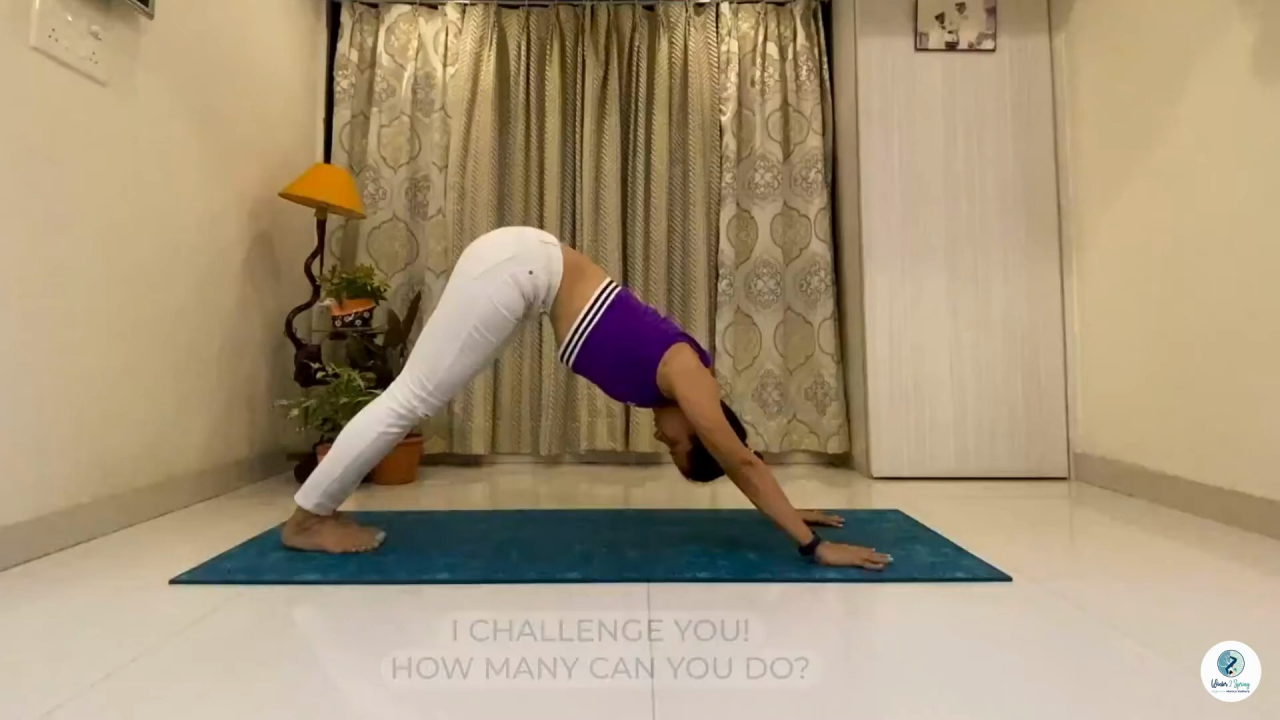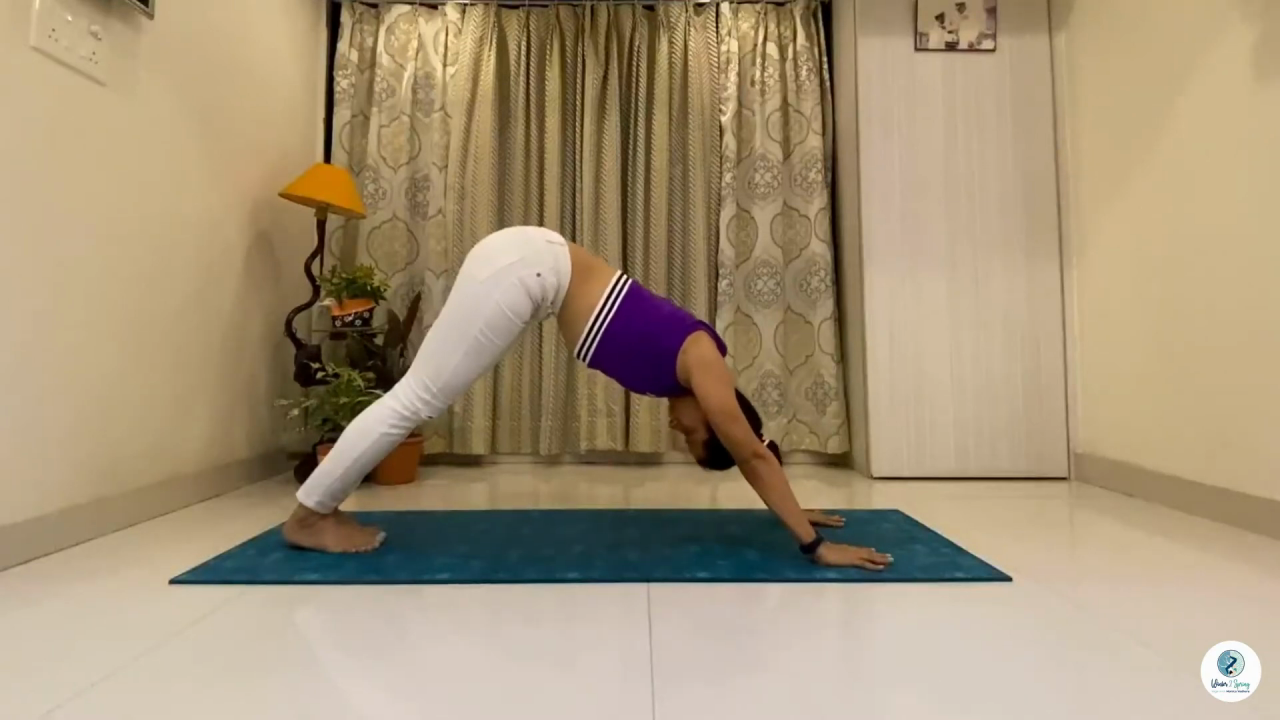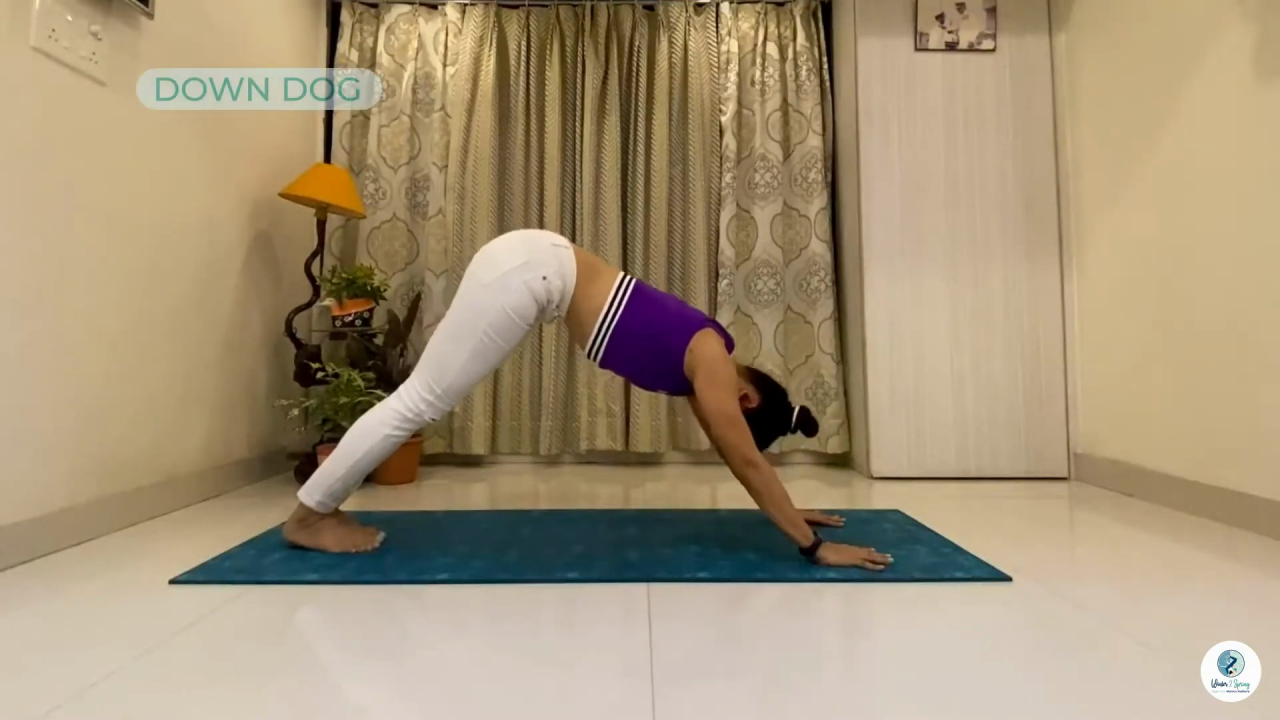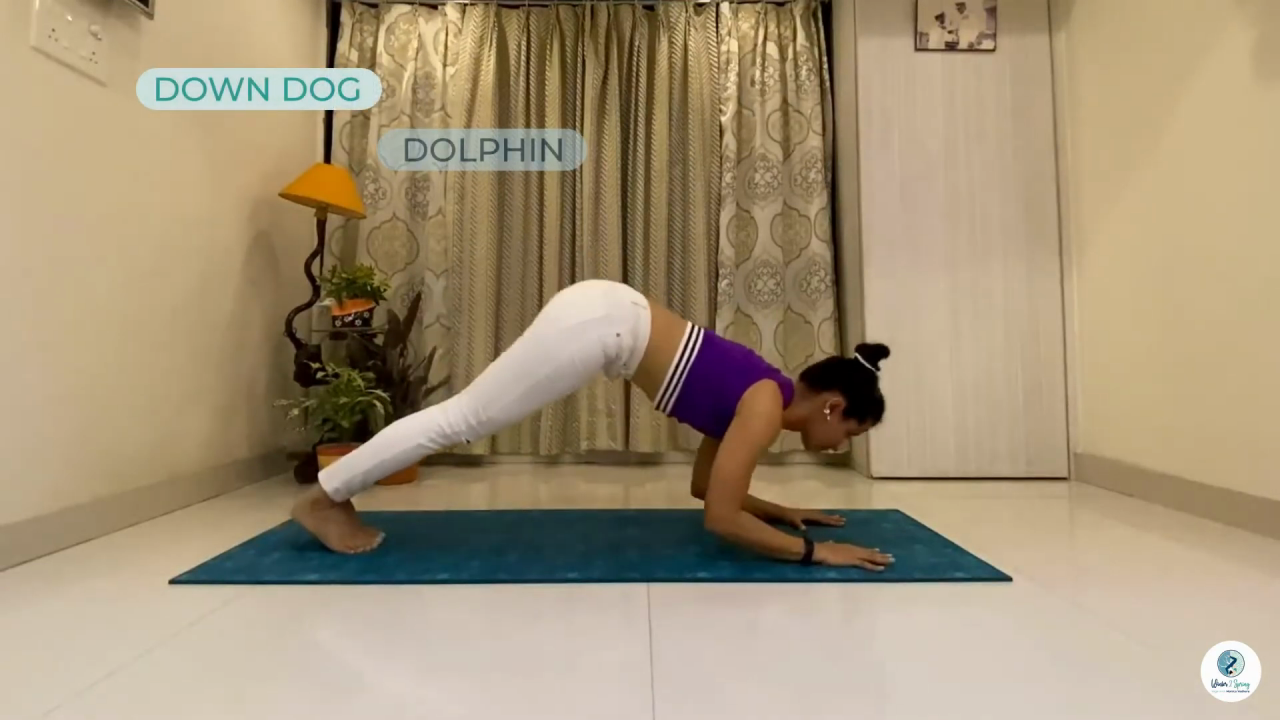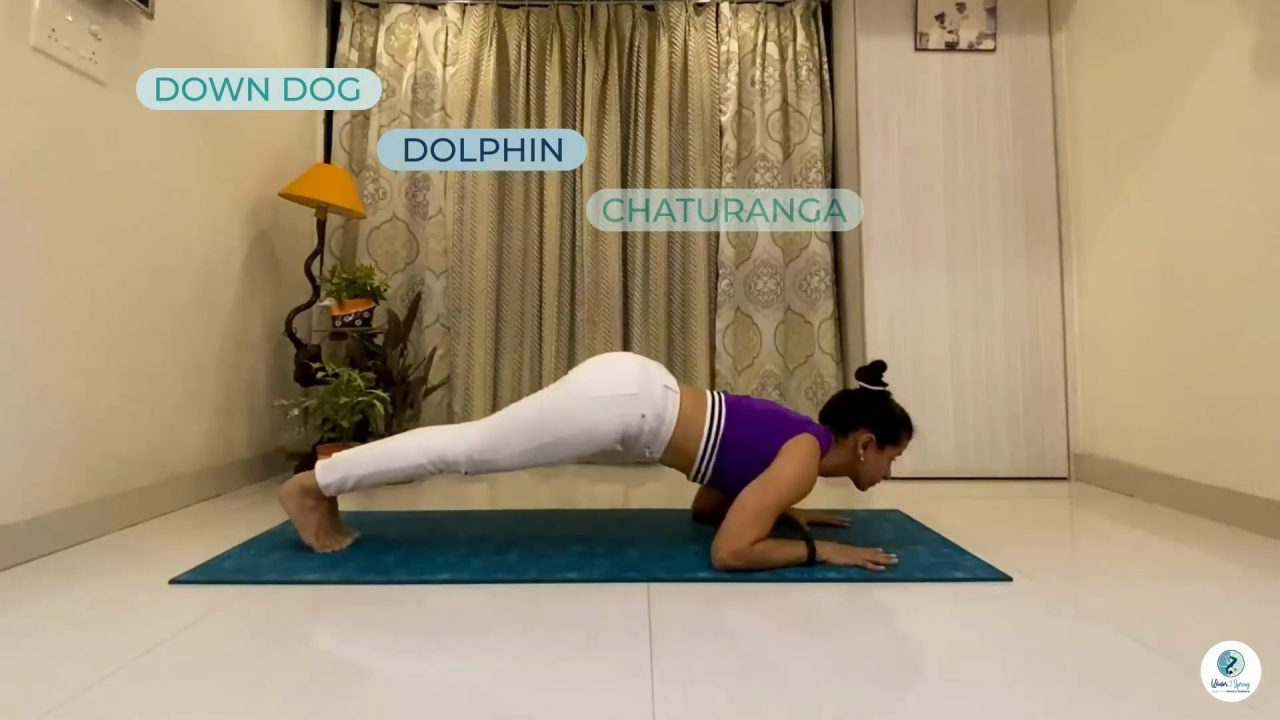
dt=1s
person 1, frame 1
left shoulder: (680, 373)
right shoulder: (683, 376)
left elbow: (740, 462)
right elbow: (739, 461)
left wrist: (785, 512)
right wrist: (813, 545)
left hip: (526, 264)
right hip: (520, 267)
left knee: (414, 397)
right knee: (413, 398)
left ankle: (323, 505)
right ankle: (306, 518)
person 1, frame 2
left shoulder: (691, 365)
right shoulder: (701, 364)
left elbow: (750, 455)
right elbow: (753, 454)
left wrist: (791, 512)
right wrist: (814, 544)
left hip: (531, 262)
right hip: (525, 267)
left knee: (418, 397)
right knee: (419, 399)
left ankle: (323, 505)
right ankle: (309, 515)
person 1, frame 3
left shoulder: (702, 361)
right shoulder: (710, 361)
left elbow: (740, 459)
right elbow: (745, 460)
left wrist: (788, 512)
right wrist: (814, 545)
left hip: (537, 265)
right hip: (528, 269)
left knee: (422, 399)
right knee: (422, 400)
left ankle: (324, 505)
right ankle: (308, 514)
person 1, frame 4
left shoulder: (755, 397)
right shoulder: (769, 404)
left elbow: (707, 488)
right elbow: (722, 517)
left wrist: (781, 511)
right wrist: (813, 549)
left hip: (608, 312)
right hip: (599, 320)
left knee: (467, 416)
right knee: (467, 417)
left ankle: (336, 495)
right ankle: (324, 496)
person 1, frame 5
left shoulder: (796, 437)
right shoulder: (807, 457)
left elbow: (709, 505)
right elbow: (731, 552)
left wrist: (786, 511)
right wrist: (818, 551)
left hip: (630, 384)
right hip: (624, 397)
left knee: (469, 447)
right knee: (468, 451)
left ankle: (327, 484)
right ankle: (314, 485)
